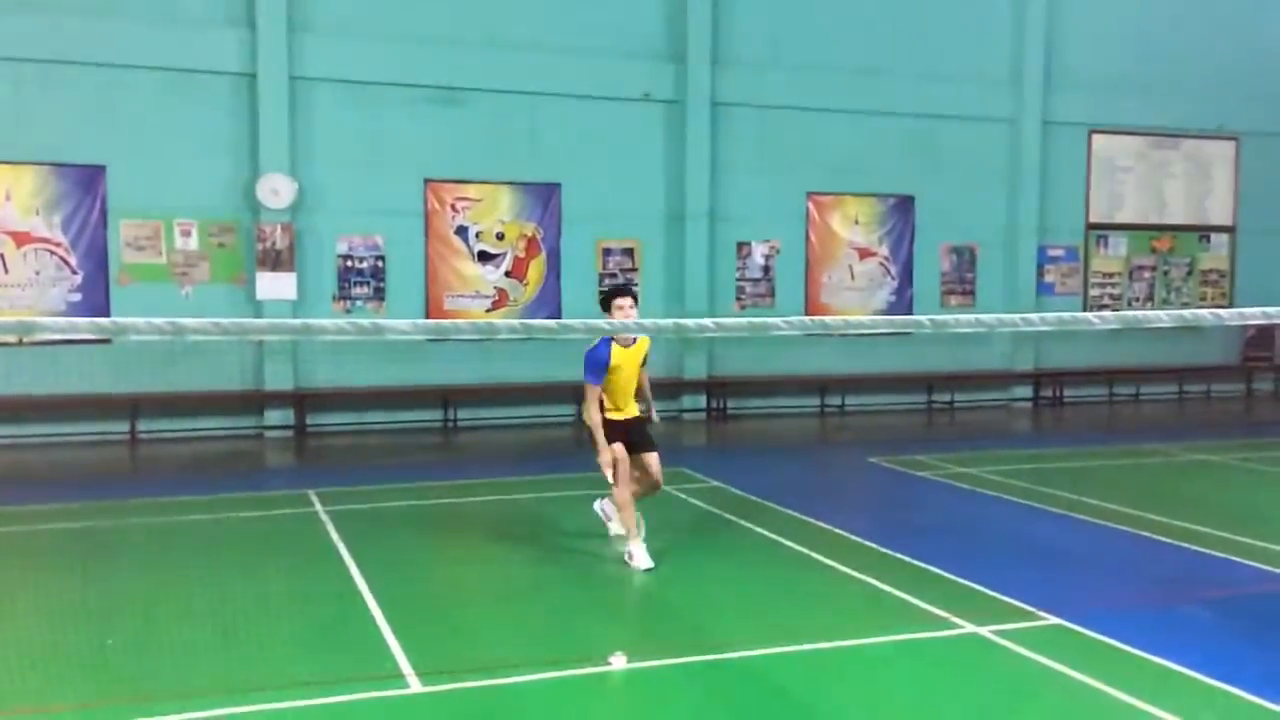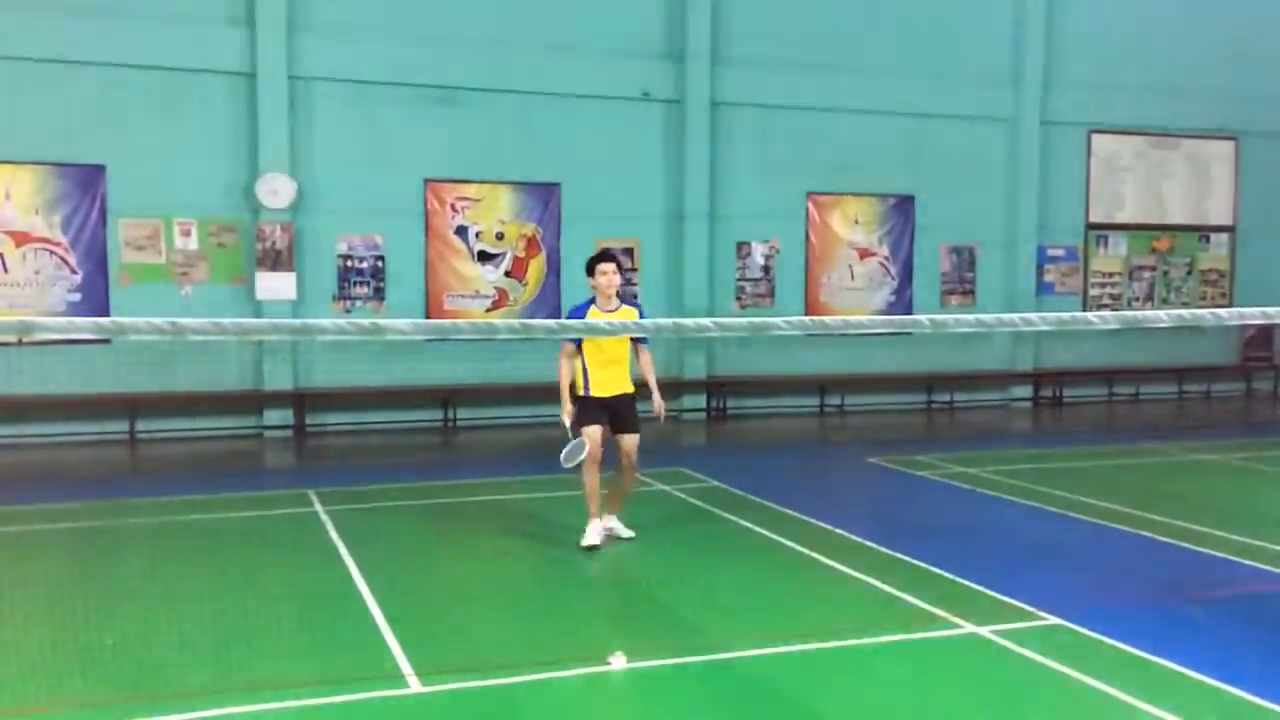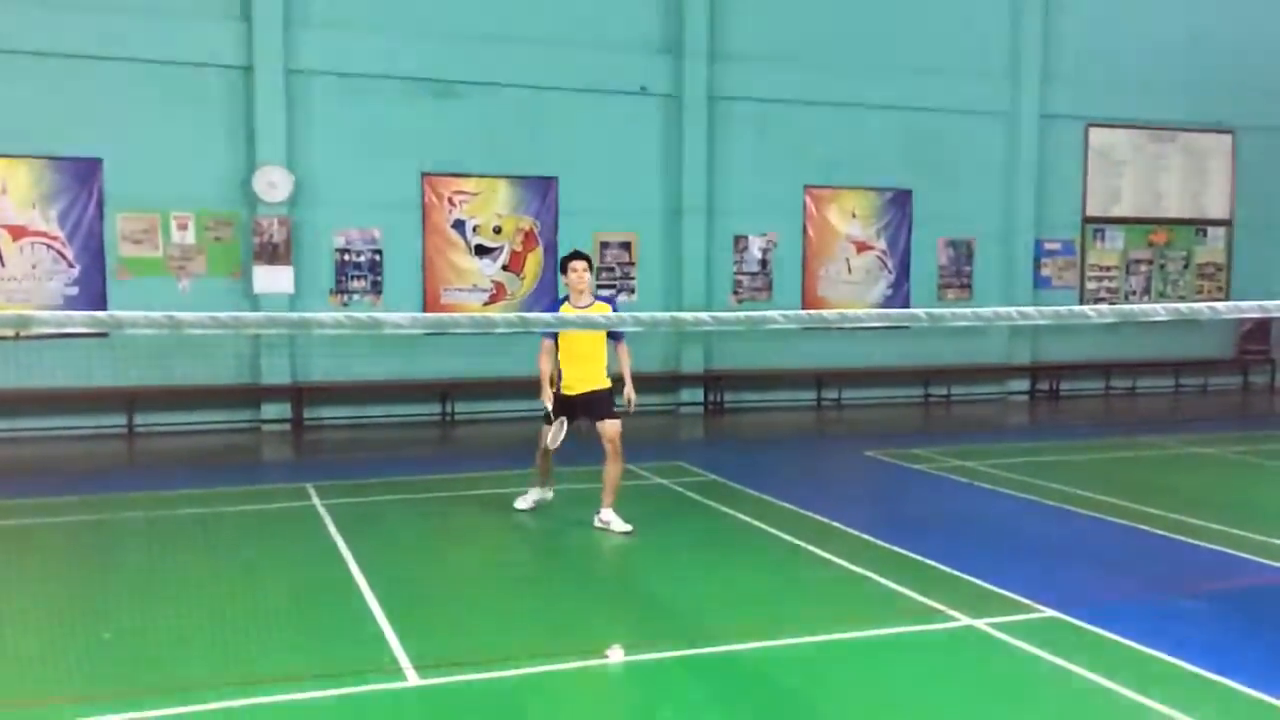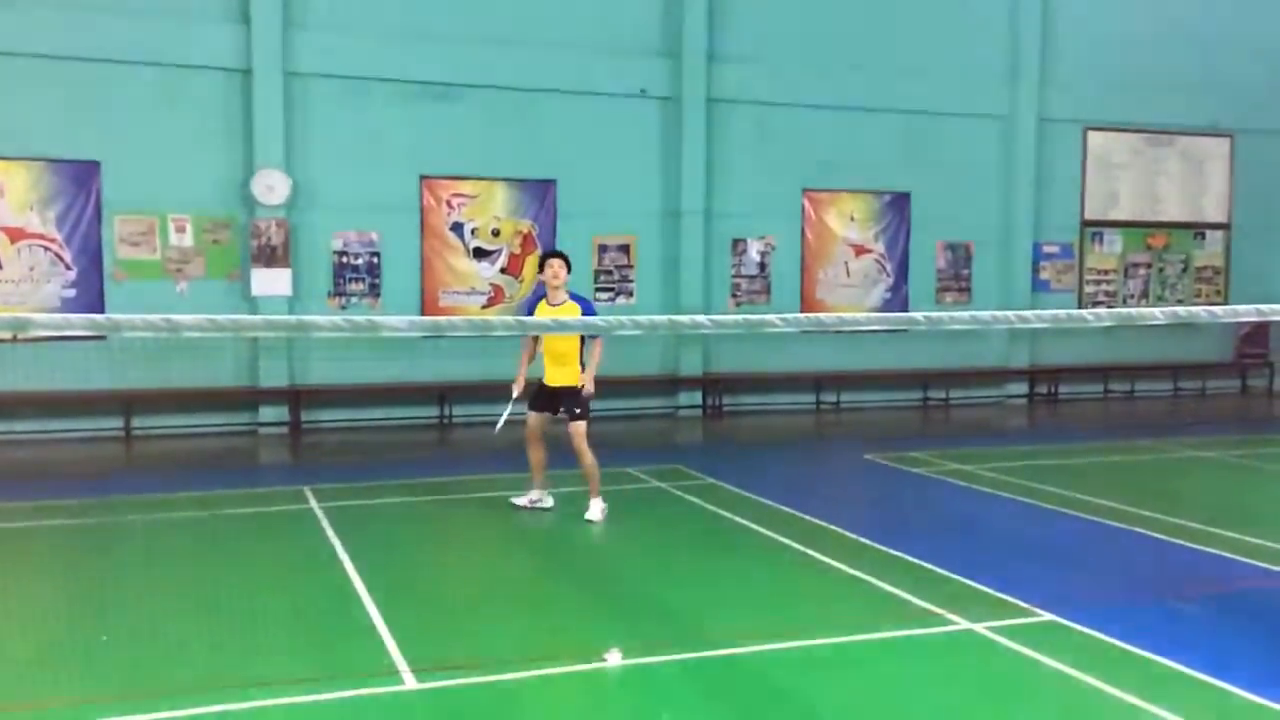
dt=0.3s
person 1, frame 1
left shoulder: (644, 338)
right shoulder: (599, 351)
right elbow: (591, 400)
left wrist: (650, 405)
right wrist: (602, 446)
left hip: (631, 414)
right hip: (603, 416)
left knee: (654, 478)
right knee: (623, 469)
left ankle: (609, 504)
right ankle: (633, 544)
person 1, frame 2
left shoulder: (634, 312)
right shoulder: (579, 314)
left elbow: (642, 353)
right elbow: (566, 358)
left wrist: (655, 392)
right wrist: (565, 399)
left hip: (623, 394)
right hip: (589, 395)
left knee: (630, 459)
right knee: (593, 454)
left ankle: (610, 517)
right ankle: (594, 522)
person 1, frame 3
left shoulder: (608, 309)
right shoulder: (555, 311)
left elbow: (621, 346)
right elbow: (546, 352)
left wrist: (628, 382)
right wrist: (546, 387)
left hip: (599, 389)
right hip: (564, 391)
left knee: (614, 445)
right knee: (546, 444)
left ankle: (606, 512)
right ankle: (541, 489)
person 1, frame 4
left shoulder: (582, 306)
right shoulder: (535, 306)
left elbow: (596, 343)
left wrist: (590, 375)
right wrist: (521, 375)
left hip: (575, 384)
right hip: (548, 382)
left knee: (579, 443)
right knee: (532, 433)
left ankle: (596, 500)
right ankle: (540, 493)
